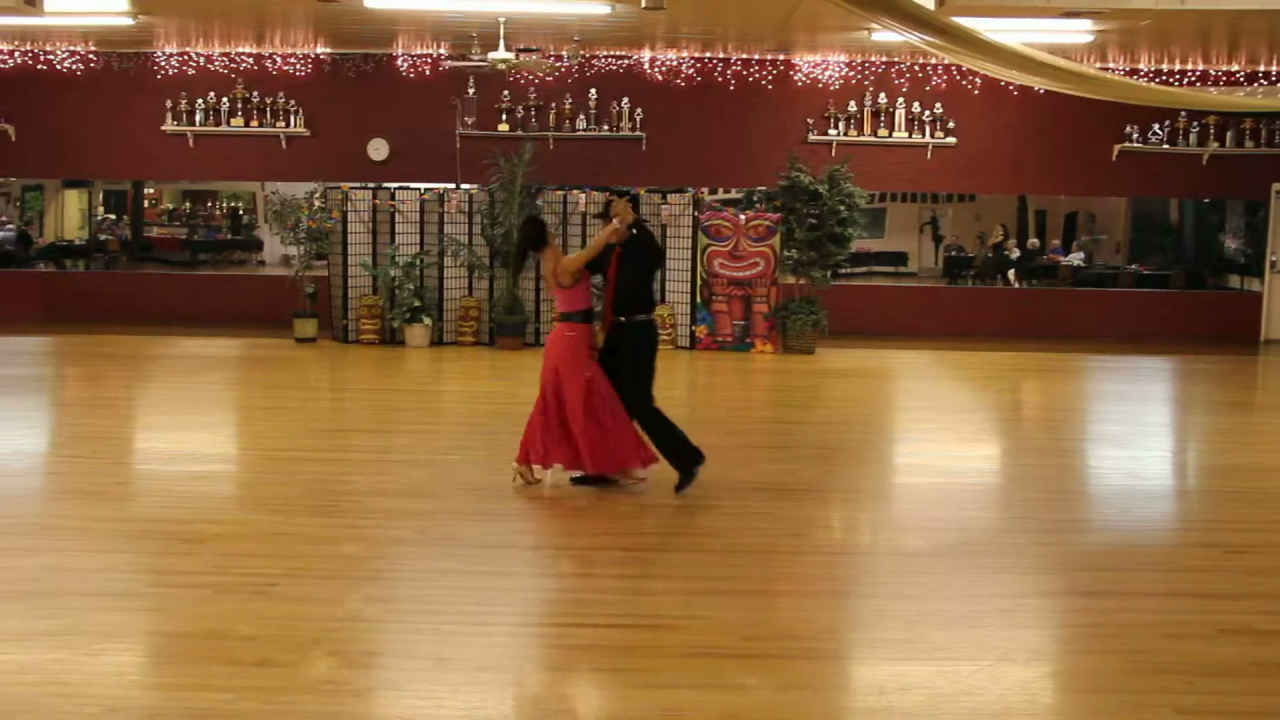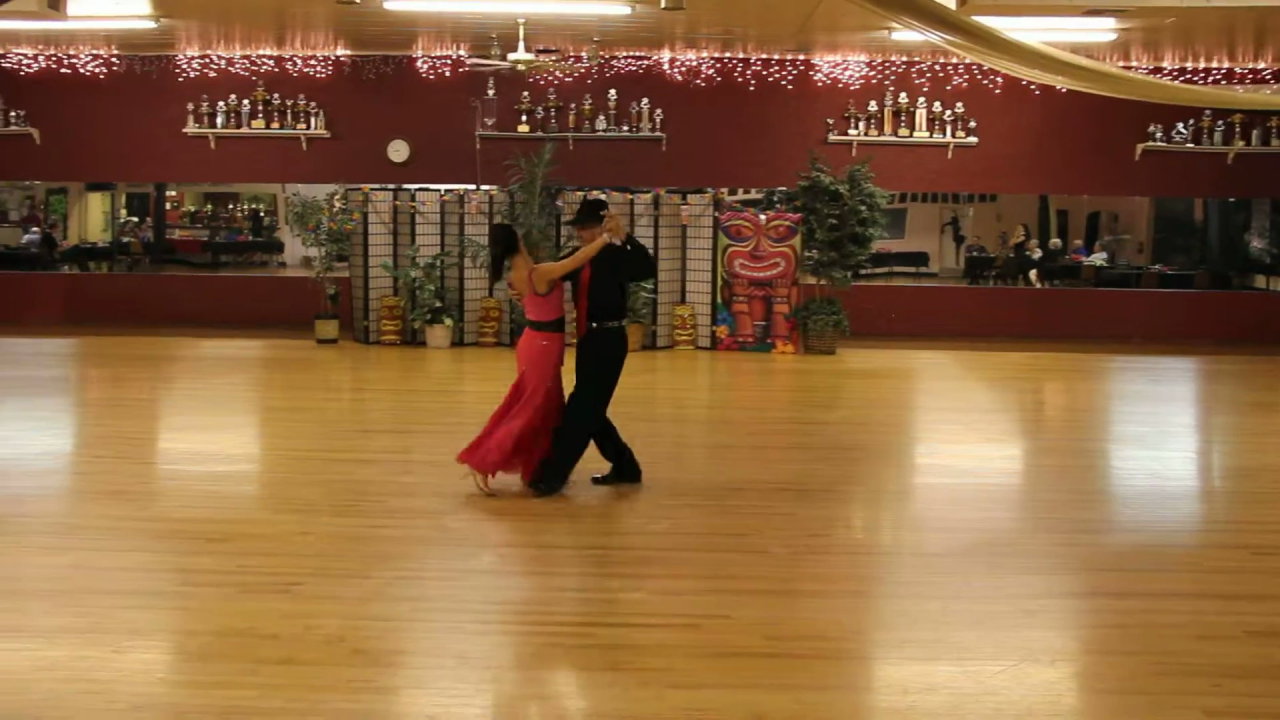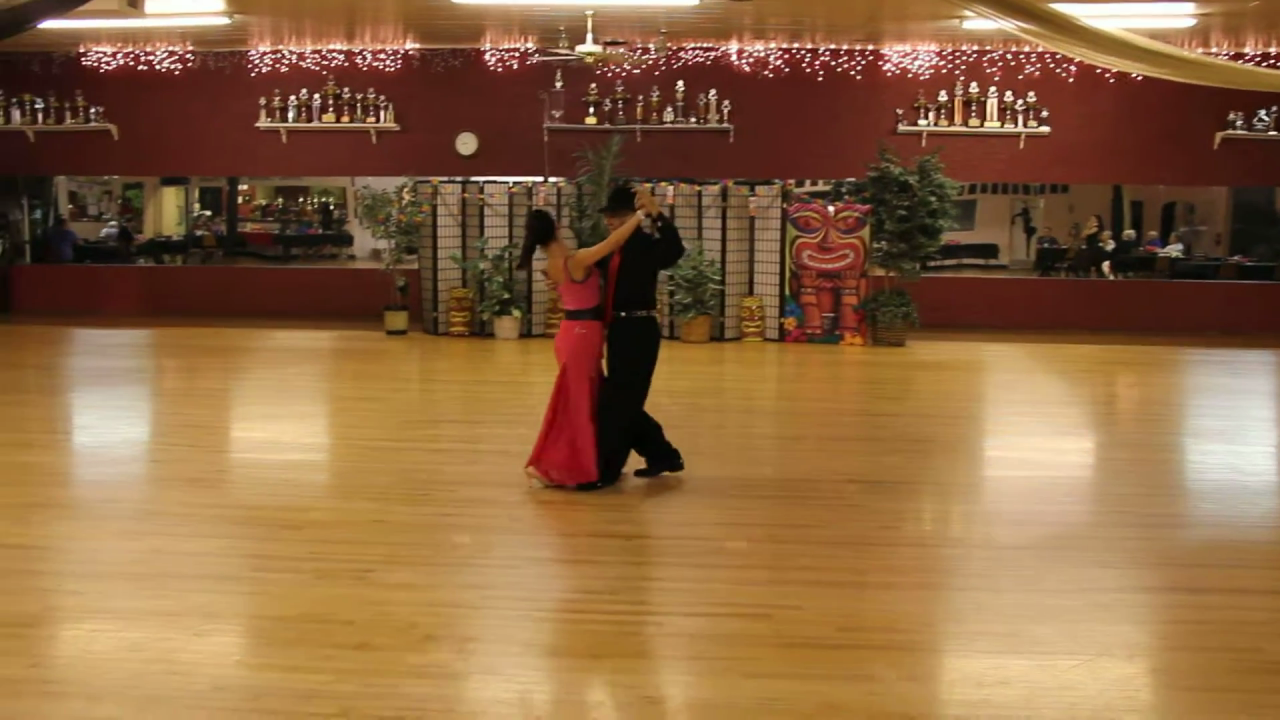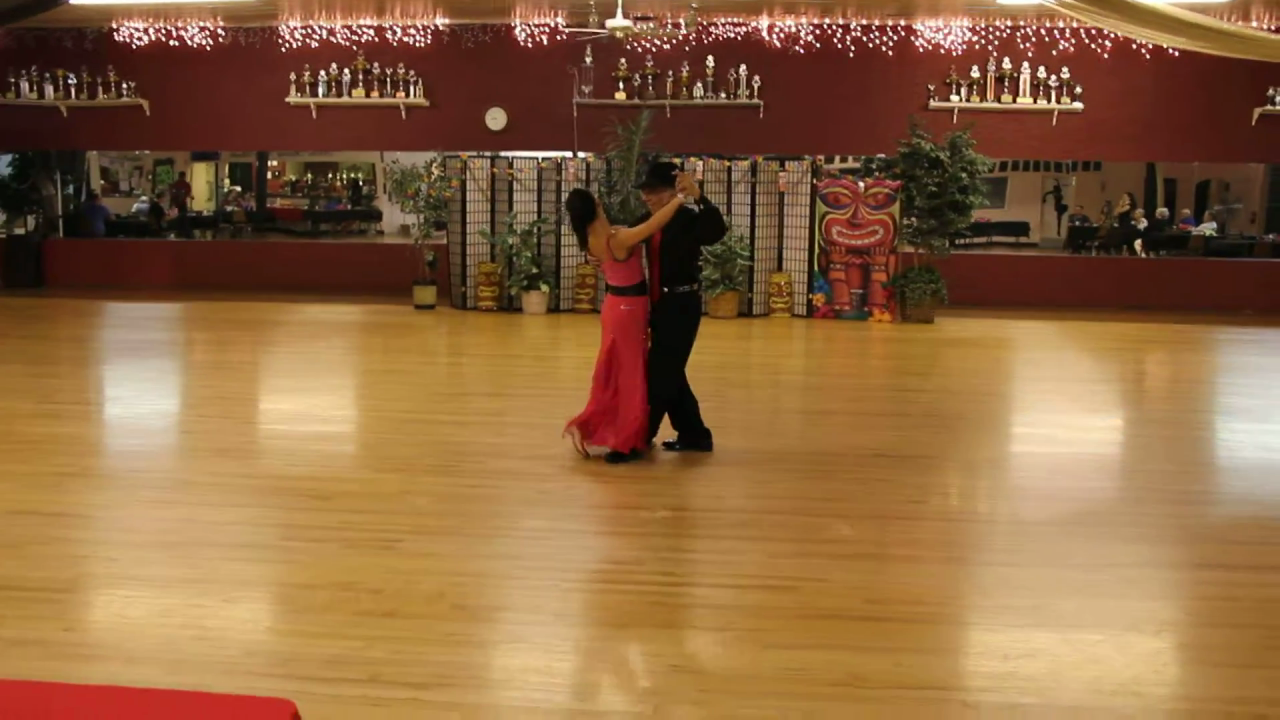
dt=0.5s
person 1, frame 1
left shoulder: (639, 249)
right shoulder: (609, 251)
left elbow: (656, 255)
right elbow: (586, 267)
left wrist: (632, 222)
left hip: (638, 333)
right hip: (616, 332)
left knee: (638, 405)
left ankle: (687, 459)
person 1, frame 2
left shoulder: (616, 257)
left elbow: (647, 268)
left wrist: (624, 237)
left hip: (609, 340)
right hip: (589, 339)
left knee: (581, 407)
right knee: (590, 408)
left ankle: (552, 474)
right ankle: (626, 466)
person 1, frame 3
left shoulder: (648, 245)
right shoulder: (613, 247)
left elbow: (673, 251)
left wrist: (656, 215)
left hip: (638, 330)
right hip: (619, 329)
left knee: (619, 401)
right knee: (622, 401)
left ankle: (607, 470)
right ankle: (663, 455)
person 1, frame 4
left shoulder: (689, 220)
right shoulder: (651, 221)
left elbow: (716, 230)
left wrist: (697, 197)
left hip: (681, 304)
right hip: (662, 303)
left knee: (660, 372)
right knee: (669, 371)
right ankle: (695, 434)
person 2, frame 1
left shoulder: (552, 266)
right shoulder: (563, 266)
left elbow: (589, 260)
right elbow: (592, 248)
left wrist: (614, 237)
right wrist: (617, 224)
left hip: (564, 337)
right hip: (572, 340)
left knee: (554, 404)
right knee: (591, 403)
left ankle: (526, 462)
right ankle: (618, 467)
person 2, frame 2
left shoulder: (515, 276)
right shoulder: (540, 273)
right elbow: (579, 259)
right wrist: (606, 236)
left hip: (534, 342)
right hip: (544, 346)
left knee: (546, 409)
right knee: (526, 411)
left ankle: (534, 467)
right ankle: (480, 463)
person 2, frame 3
left shoulder: (551, 265)
right shoulder: (576, 260)
right elbow: (614, 242)
right wrist: (639, 216)
left hip: (573, 333)
right hip: (582, 336)
left knee: (585, 400)
right knee: (577, 403)
right ankle: (547, 465)
person 2, frame 4
left shoulder: (592, 241)
right shoulder: (619, 239)
right elbow: (656, 222)
right wrist: (682, 196)
left hip: (616, 306)
right hip: (629, 310)
left knee: (616, 375)
right knee: (629, 377)
